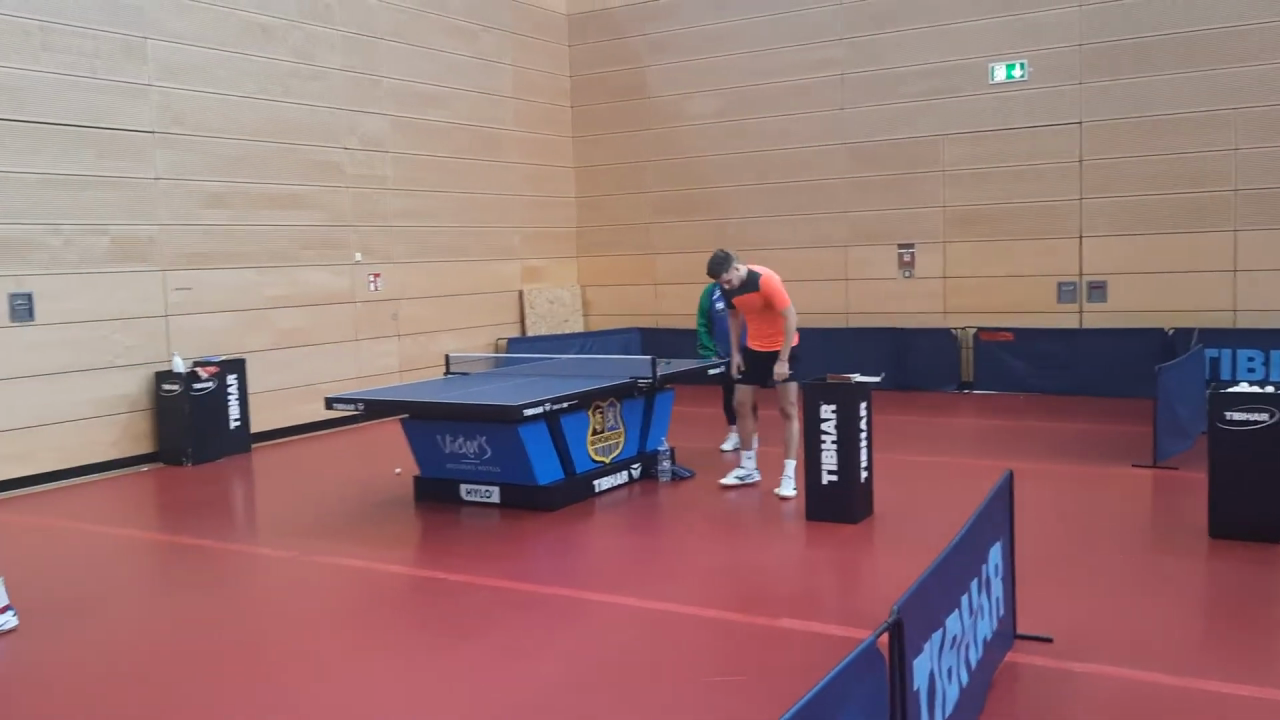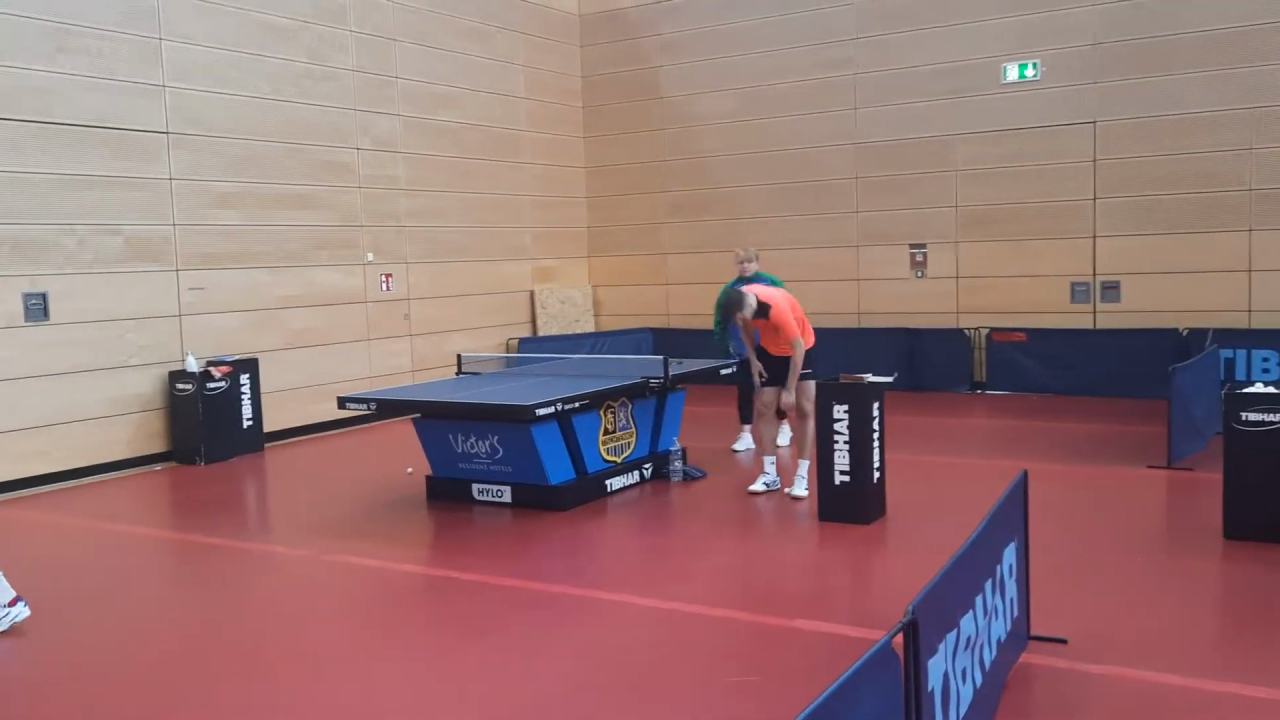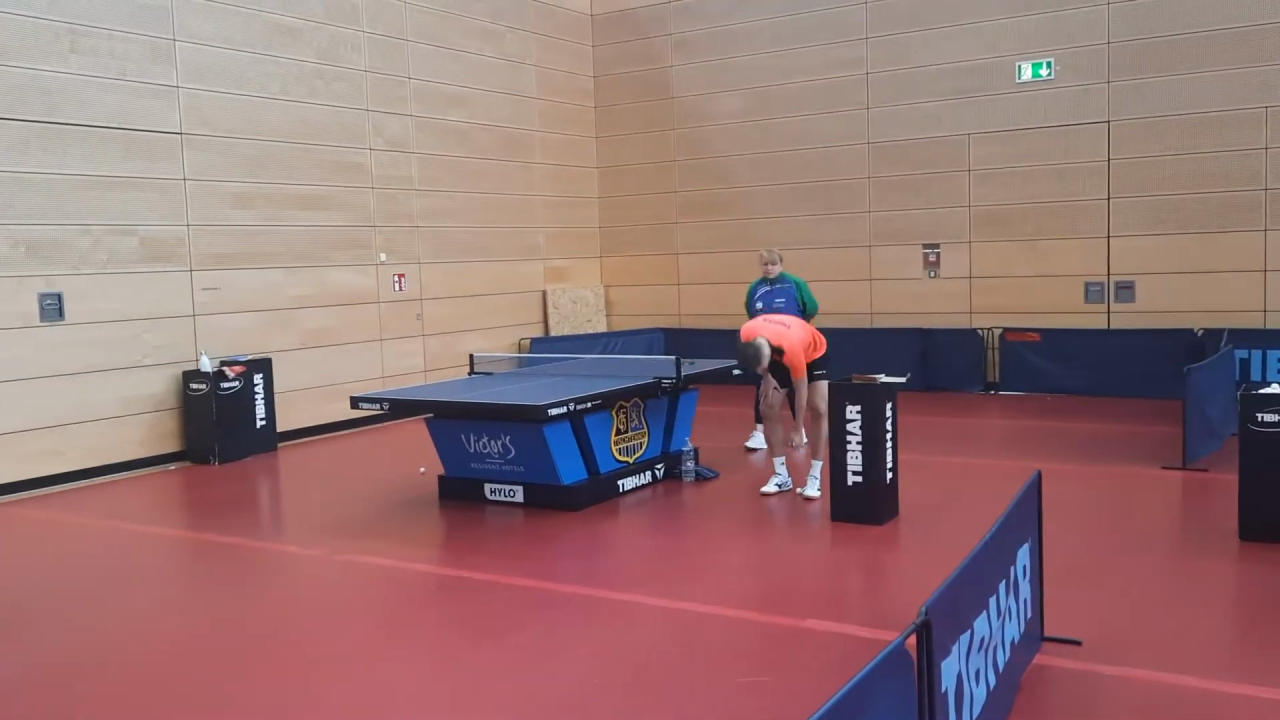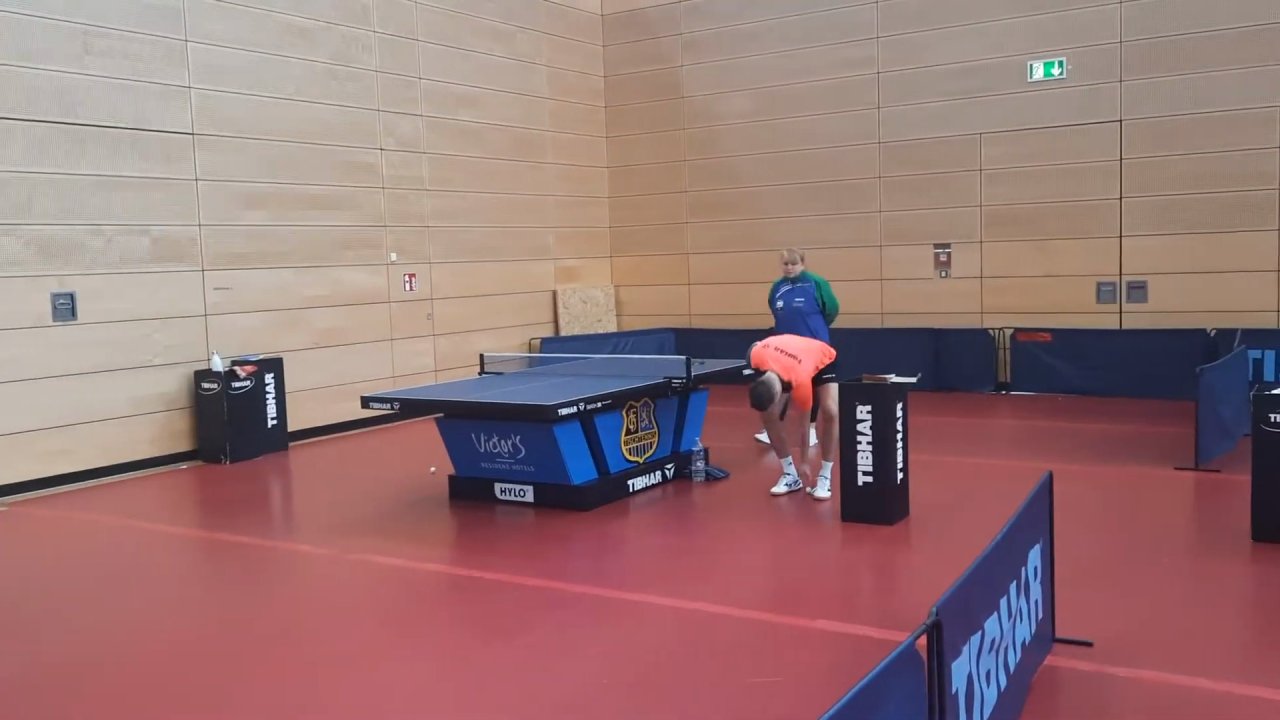
dt=0.2s
person 1, frame 1
left shoulder: (766, 280)
right shoulder: (728, 287)
left elbow: (790, 318)
left wrist: (783, 360)
right wrist: (735, 353)
left hip: (782, 349)
right hip: (753, 349)
left knee: (788, 410)
right knee: (741, 404)
left ankle: (789, 476)
right ankle: (748, 468)
person 1, frame 2
left shoulder: (777, 307)
right shoulder: (741, 307)
left elbow: (798, 347)
left wrist: (789, 390)
right wrist: (753, 359)
left hip: (799, 352)
right hip: (769, 351)
left knee: (804, 409)
right knee: (762, 408)
left ankle: (802, 476)
right ankle: (770, 474)
person 1, frame 3
left shoulder: (790, 347)
right shoulder: (747, 335)
left elbow: (801, 390)
left wrist: (798, 429)
right wrist: (766, 377)
left hip: (813, 355)
right hip: (779, 358)
left knee: (819, 409)
right knee: (768, 409)
left ankle: (815, 477)
right ankle: (781, 475)
person 1, frame 4
left shoulder: (800, 382)
right shoulder: (756, 355)
left elbow: (804, 425)
left wrist: (804, 462)
left hip: (823, 362)
right hip: (785, 365)
left knee: (830, 412)
right knee: (768, 415)
left ankle: (824, 477)
right ankle: (790, 474)
person 2, frame 1
right shoulder: (710, 292)
right elbow: (703, 325)
right wrist: (708, 351)
right hip: (724, 353)
right knee: (728, 393)
left ankle: (751, 433)
right ankle: (733, 434)
person 2, frame 2
left shoulder: (771, 283)
right shoulder: (730, 290)
right elbow: (721, 323)
right wrist: (725, 345)
right hip: (742, 351)
right knee: (744, 392)
left ankle: (784, 427)
right ankle: (746, 434)
person 2, frame 3
left shoulder: (795, 284)
right shoulder: (755, 289)
left elbow: (811, 309)
right elbow: (752, 318)
right knee: (762, 390)
right ankle: (759, 433)
person 2, frame 4
left shoulder: (816, 283)
right shoulder: (777, 287)
left elbow: (832, 309)
left wrist: (815, 328)
right wrist: (788, 328)
left ankle: (811, 429)
